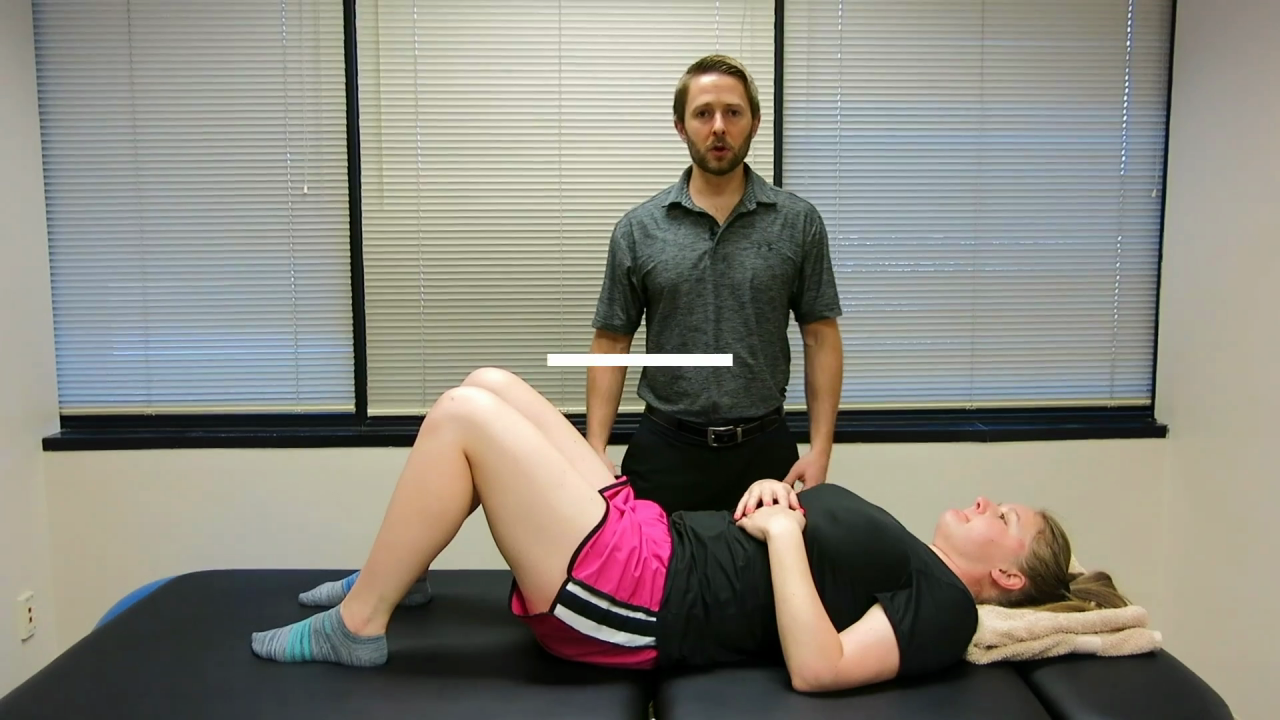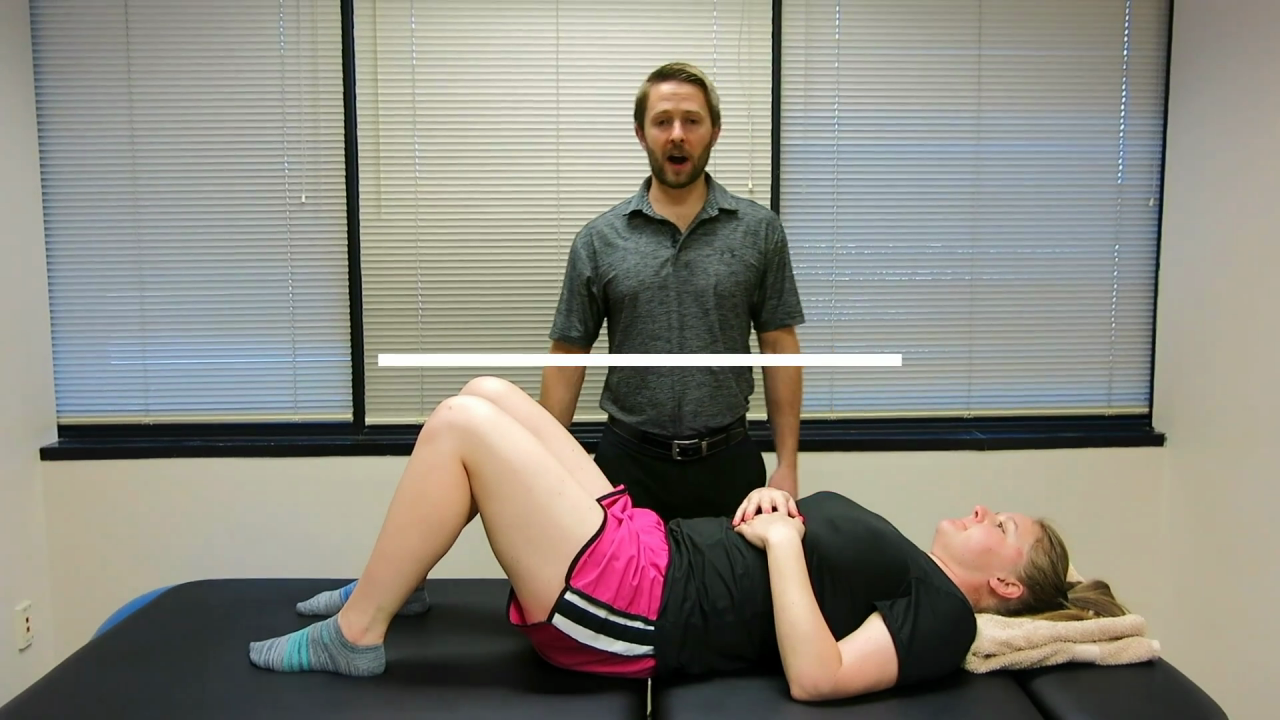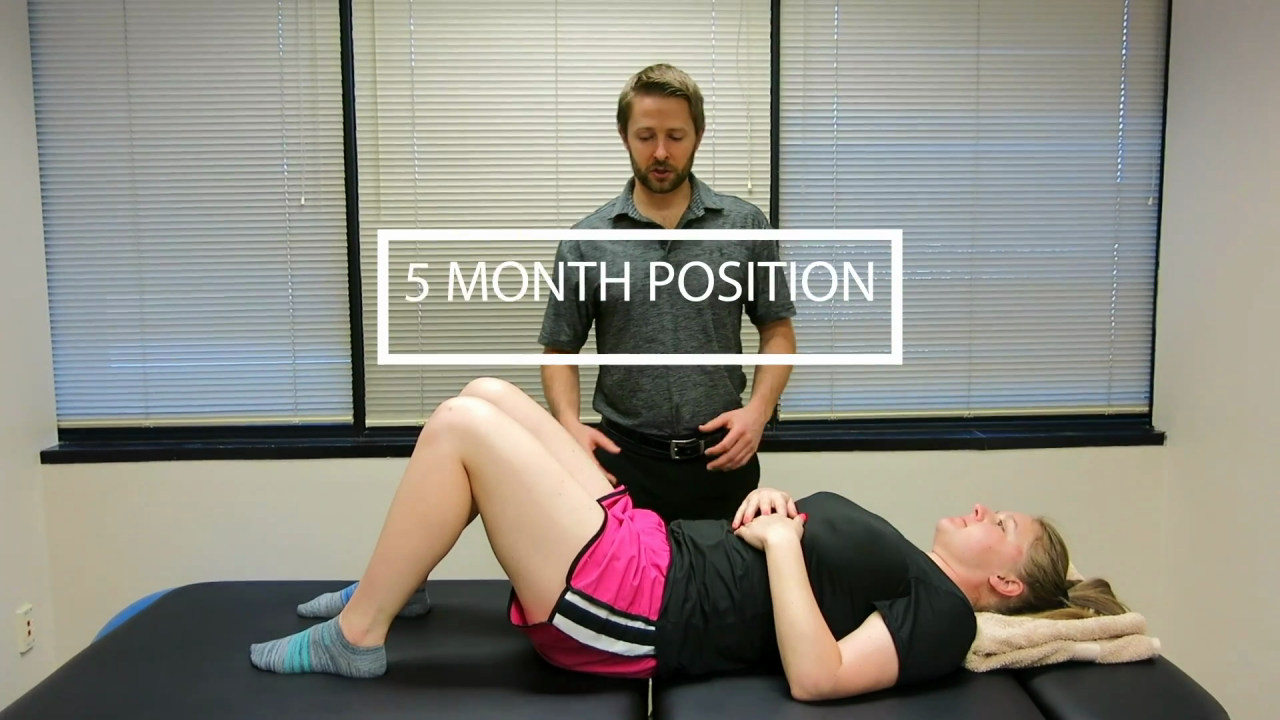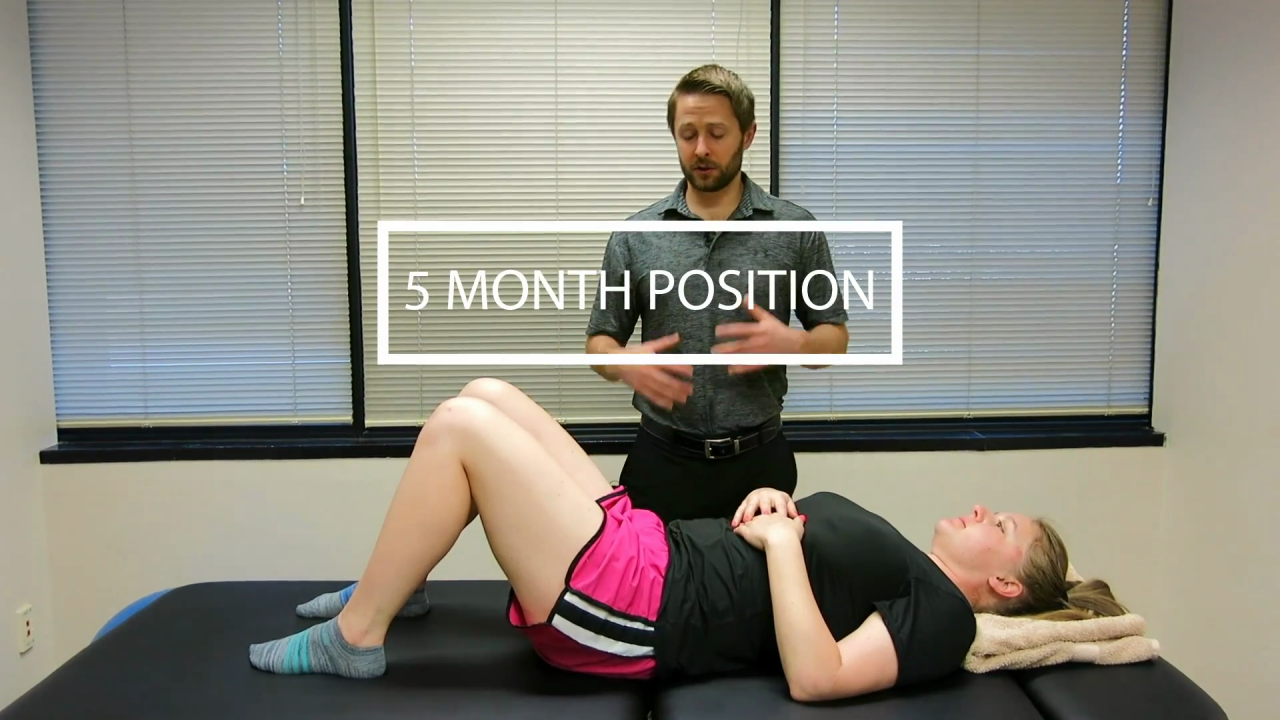
dt=0.7s
person 1, frame 1
left shoulder: (944, 608)
right shoulder: (908, 562)
left elbow: (817, 669)
left wrist: (784, 532)
right wrist: (774, 493)
left hip: (638, 601)
right hip: (652, 538)
left knee: (463, 414)
right knee: (487, 388)
left ankle: (358, 625)
right ankle: (398, 573)
person 1, frame 2
left shoulder: (941, 616)
right shoulder: (907, 571)
left elbow: (814, 677)
left wrist: (781, 541)
right wrist: (773, 501)
left hip: (633, 609)
right hip: (650, 545)
left knee: (459, 424)
right knee: (486, 394)
left ankle: (355, 635)
right ankle: (394, 582)
person 1, frame 3
left shoulder: (942, 616)
right shoulder: (904, 571)
left elbow: (814, 676)
left wrist: (781, 541)
right wrist: (771, 500)
left hip: (633, 610)
right hip: (651, 547)
left knee: (460, 426)
right knee: (485, 397)
left ankle: (356, 636)
right ankle: (395, 582)
person 1, frame 4
left shoulder: (941, 617)
right shoulder: (907, 572)
left elbow: (814, 677)
left wrist: (782, 542)
right wrist: (774, 502)
left hip: (634, 612)
right hip: (649, 545)
left knee: (460, 426)
right knee: (487, 395)
left ankle: (356, 636)
right ankle: (399, 583)
person 2, frame 1
left shoulder: (798, 223)
right shoulder: (637, 229)
left elbow: (821, 336)
right elbow: (610, 343)
left wrist: (819, 445)
right wrist: (595, 447)
left hip: (763, 451)
right hip: (665, 449)
person 2, frame 2
left shoulder: (759, 231)
right shoulder: (599, 240)
left elbow: (779, 348)
right elbow: (568, 356)
left wrist: (786, 462)
left hip: (727, 462)
right hip: (630, 462)
person 2, frame 3
left shoulder: (746, 225)
right shoulder: (585, 243)
left elbow: (777, 331)
right elbow: (560, 352)
left wrist: (758, 409)
right wrist: (570, 424)
left hip: (721, 458)
right hip: (626, 463)
person 2, frame 4
left shoulder: (795, 230)
right shoulder: (634, 237)
left elbow: (834, 334)
right elbow: (600, 340)
left wrist: (795, 343)
right wrist: (623, 364)
left hip: (758, 462)
right hip: (663, 461)
